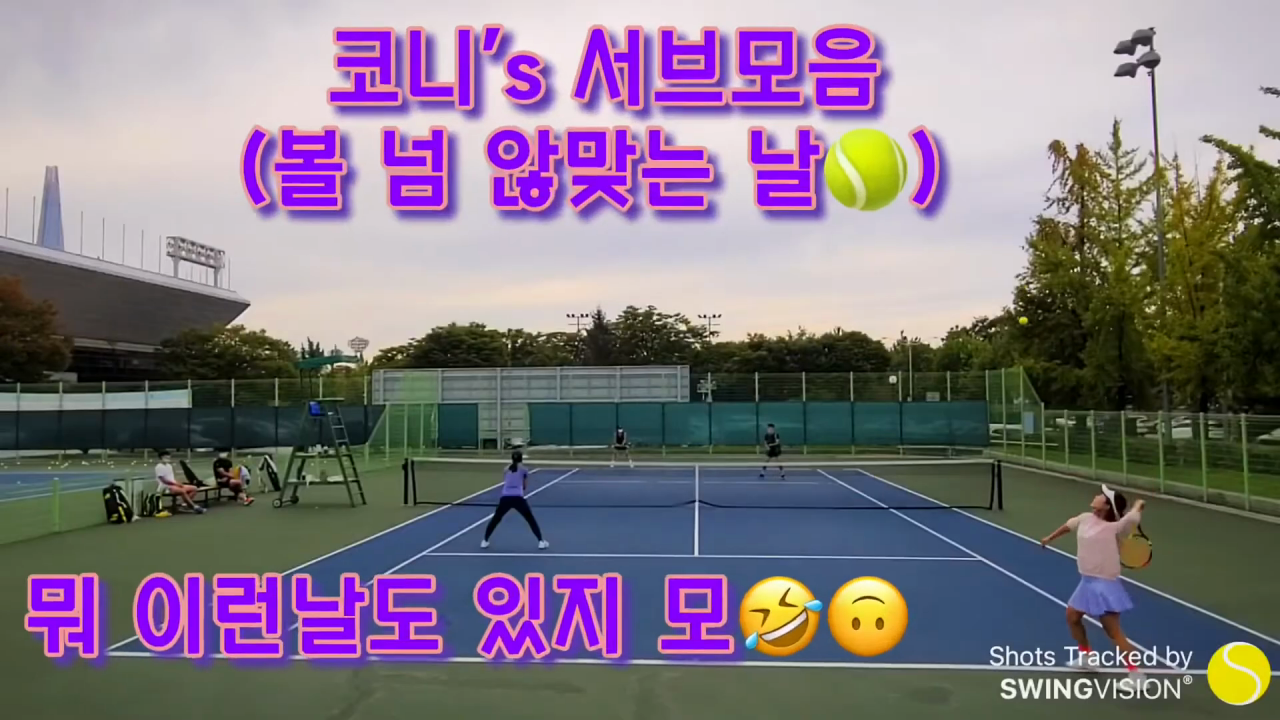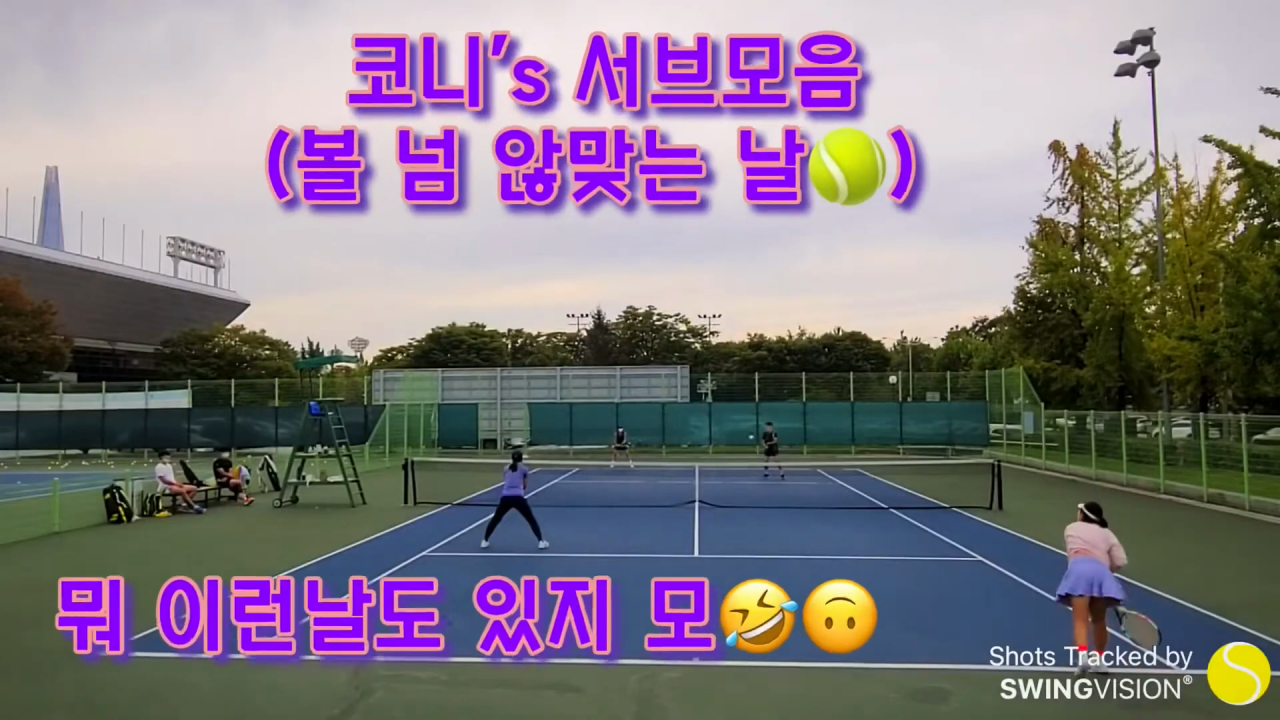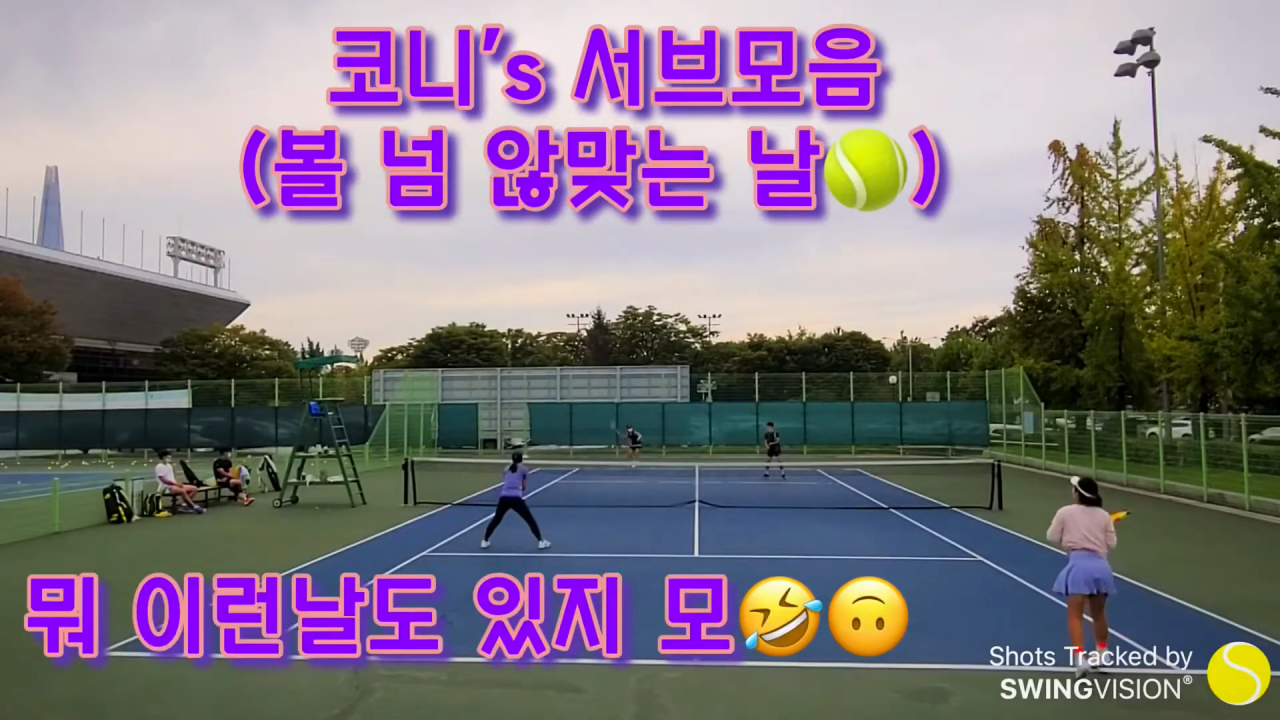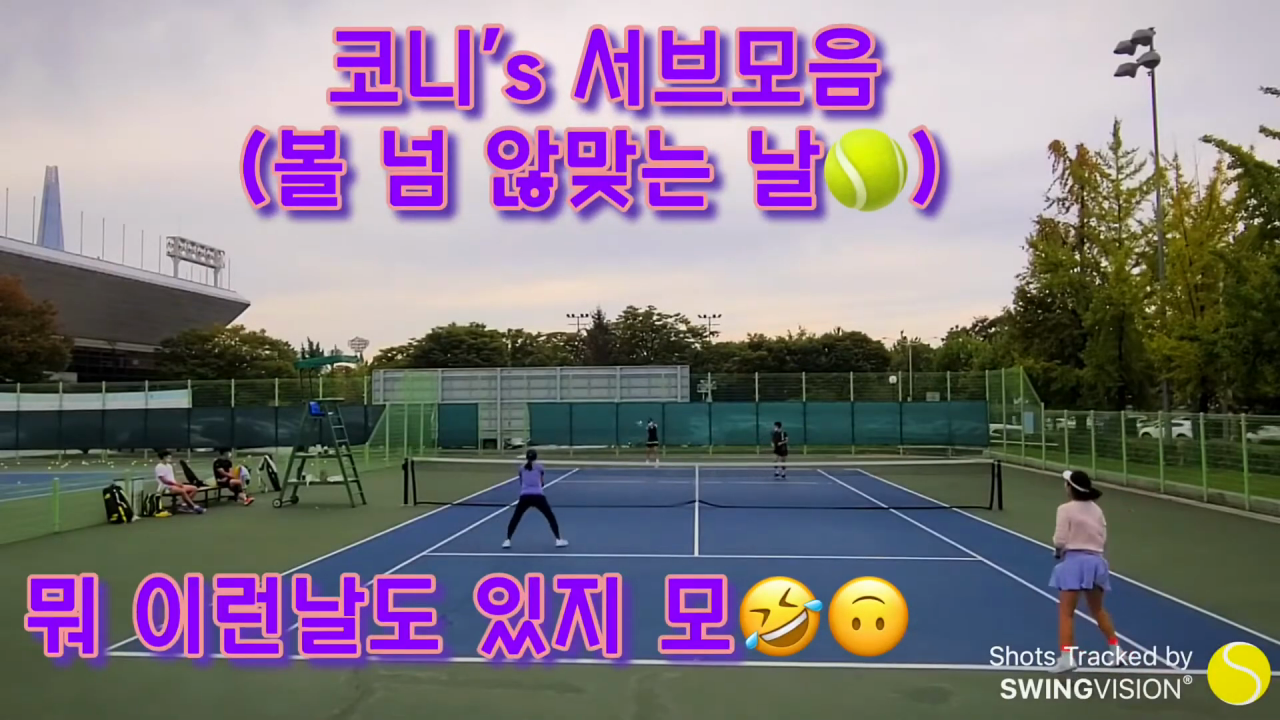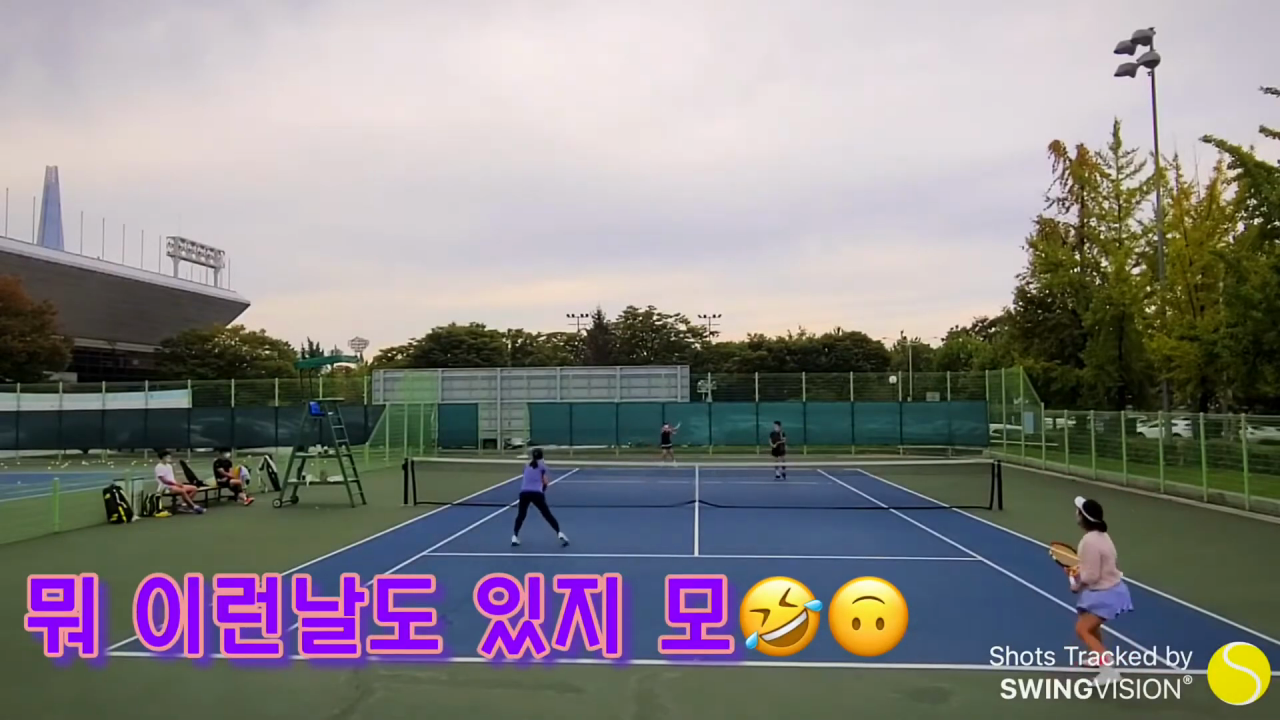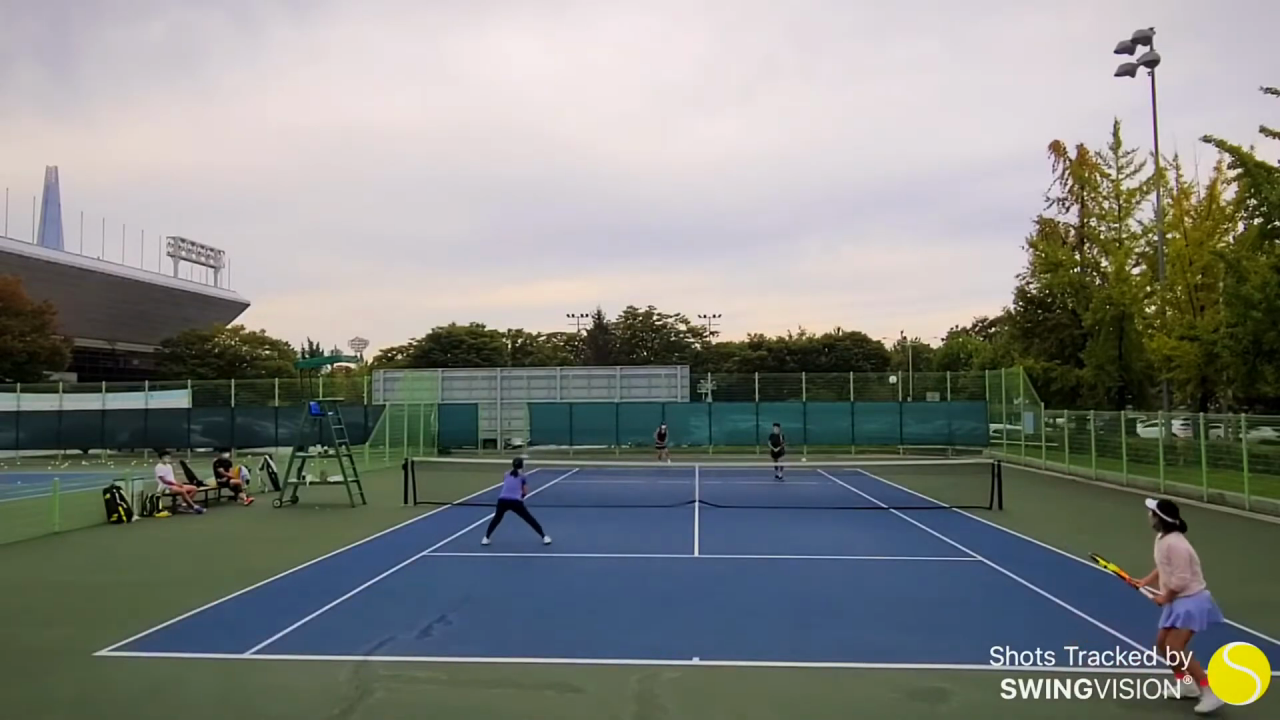
dt=0.5s
person 1, frame 1
left shoulder: (1114, 528)
right shoulder: (1086, 519)
left elbow: (1132, 518)
right elbow: (1069, 525)
left wrist: (1138, 505)
right wrist: (1051, 537)
left hip: (1104, 585)
right hip: (1088, 582)
left knee: (1114, 632)
right knee: (1072, 617)
left ankle: (1136, 675)
right ankle: (1087, 658)
person 1, frame 2
left shoulder: (1071, 528)
right shoulder: (1107, 534)
right elbow: (1121, 561)
left hip: (1079, 569)
right hip: (1101, 572)
left knee: (1080, 619)
right knee: (1099, 620)
left ankle: (1083, 655)
right ankle: (1098, 659)
person 1, frame 3
left shoulder: (1066, 512)
right shoulder: (1103, 515)
left elbow: (1052, 537)
right elbow: (1111, 543)
left hip: (1080, 565)
right hip: (1101, 566)
left knee: (1075, 615)
right knee: (1098, 614)
left ankle: (1081, 658)
right ankle: (1102, 655)
person 1, frame 4
left shoulder: (1066, 509)
right shoulder: (1096, 510)
left elbow: (1060, 540)
right elbow: (1103, 537)
left wrist: (1058, 551)
left hip: (1074, 563)
right hip: (1095, 562)
left knee: (1065, 612)
right knee: (1097, 609)
left ankle: (1066, 657)
right ankle: (1114, 650)
person 1, frame 5
left shoulder: (1089, 541)
right shoulder: (1100, 536)
left elbow: (1091, 576)
left wrist: (1077, 585)
right wrist: (1078, 571)
left hip: (1106, 594)
right hip: (1109, 590)
left knee: (1082, 630)
right knee: (1087, 625)
left ankle: (1108, 669)
right ankle: (1103, 659)
person 1, frame 6
left shoulder: (1174, 543)
right shoulder: (1162, 538)
left elbow: (1181, 580)
right elbow: (1163, 569)
left wrist: (1165, 597)
right wrist: (1144, 582)
left hip: (1191, 601)
right hip: (1179, 601)
left knee: (1175, 649)
right knee: (1162, 644)
left ankle: (1210, 692)
right ankle: (1188, 685)
